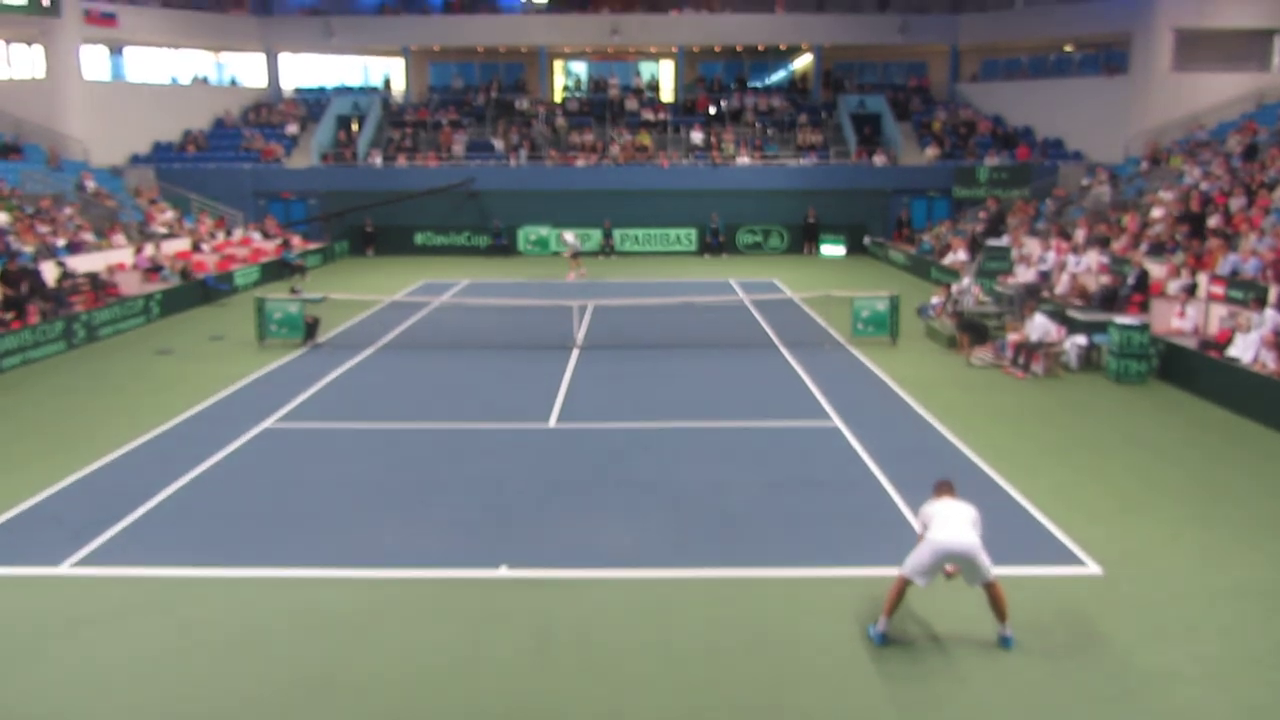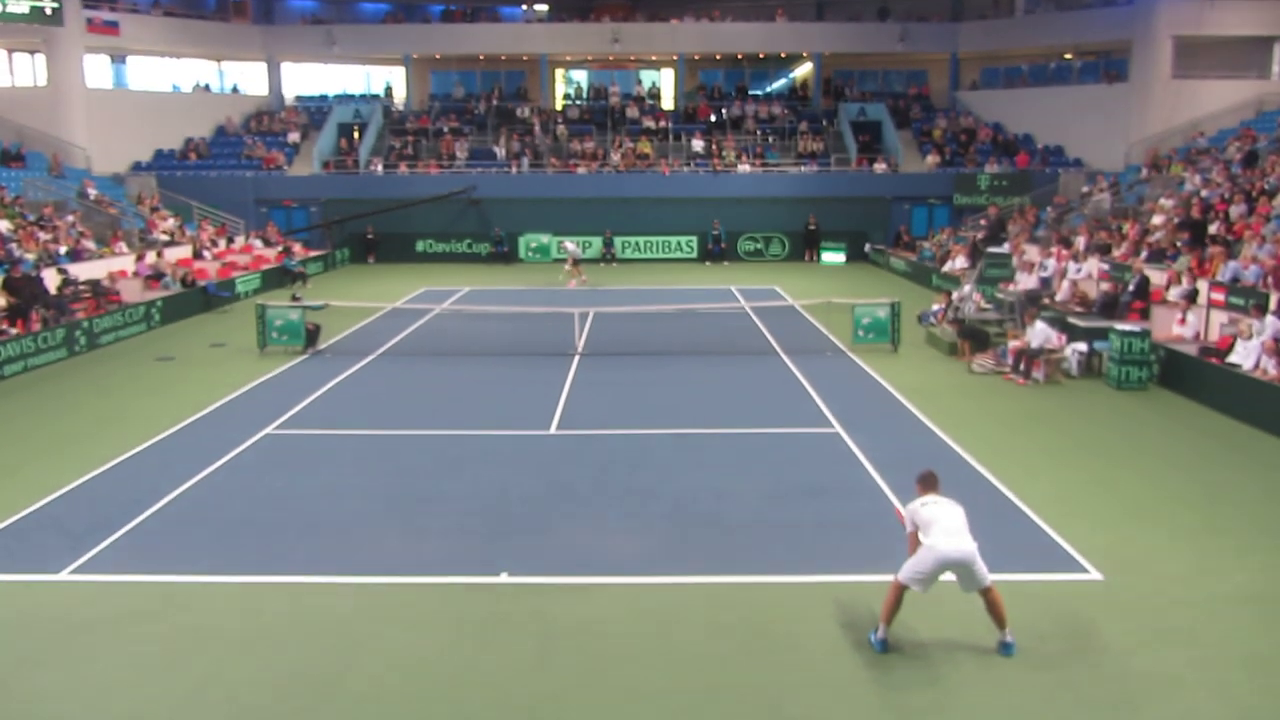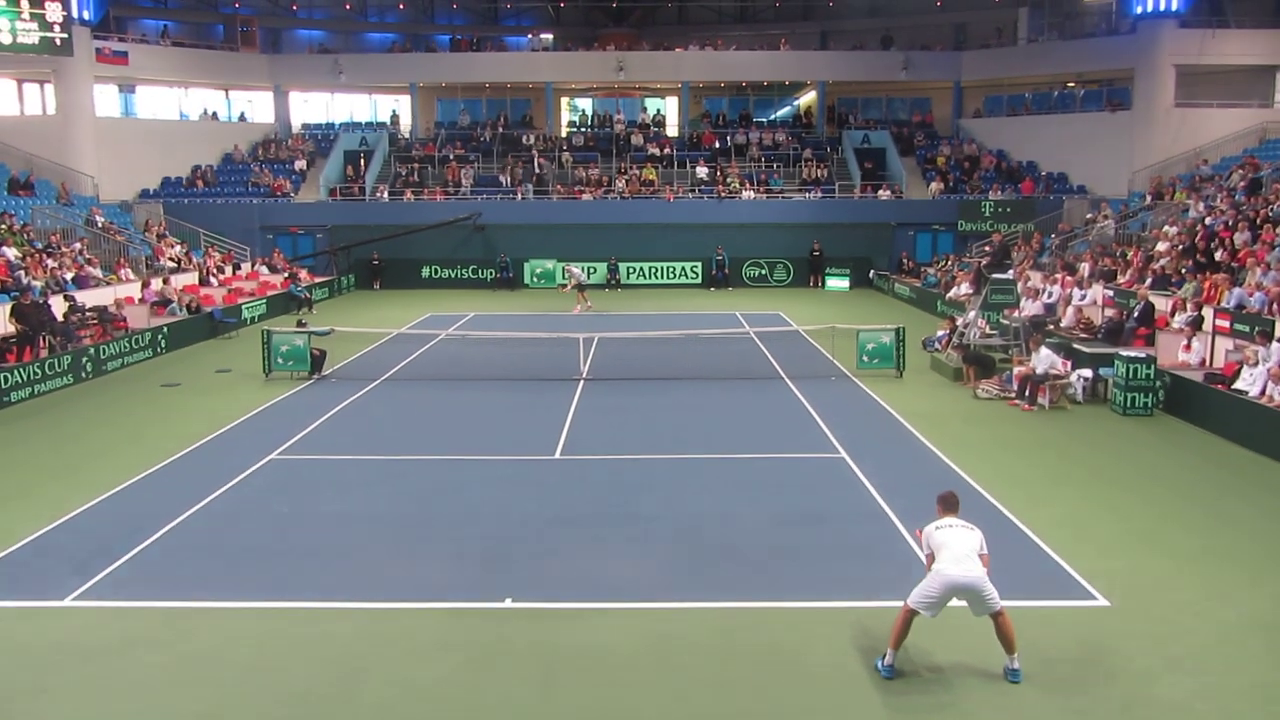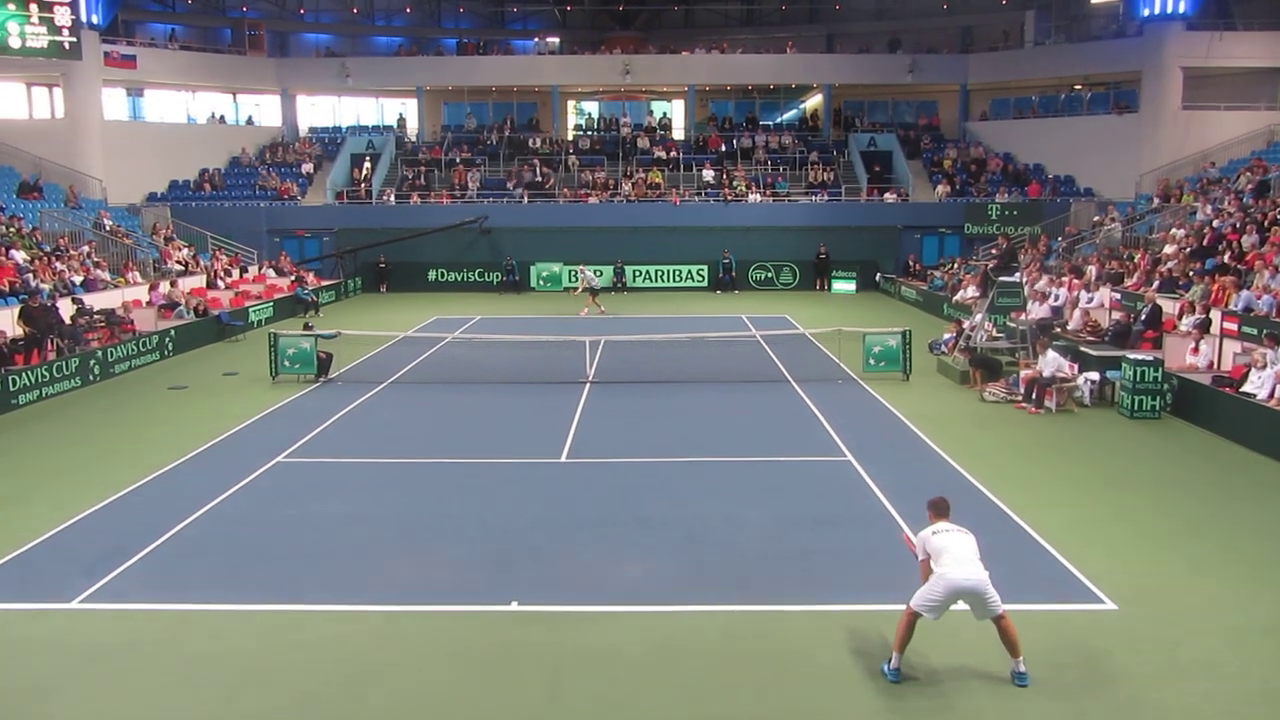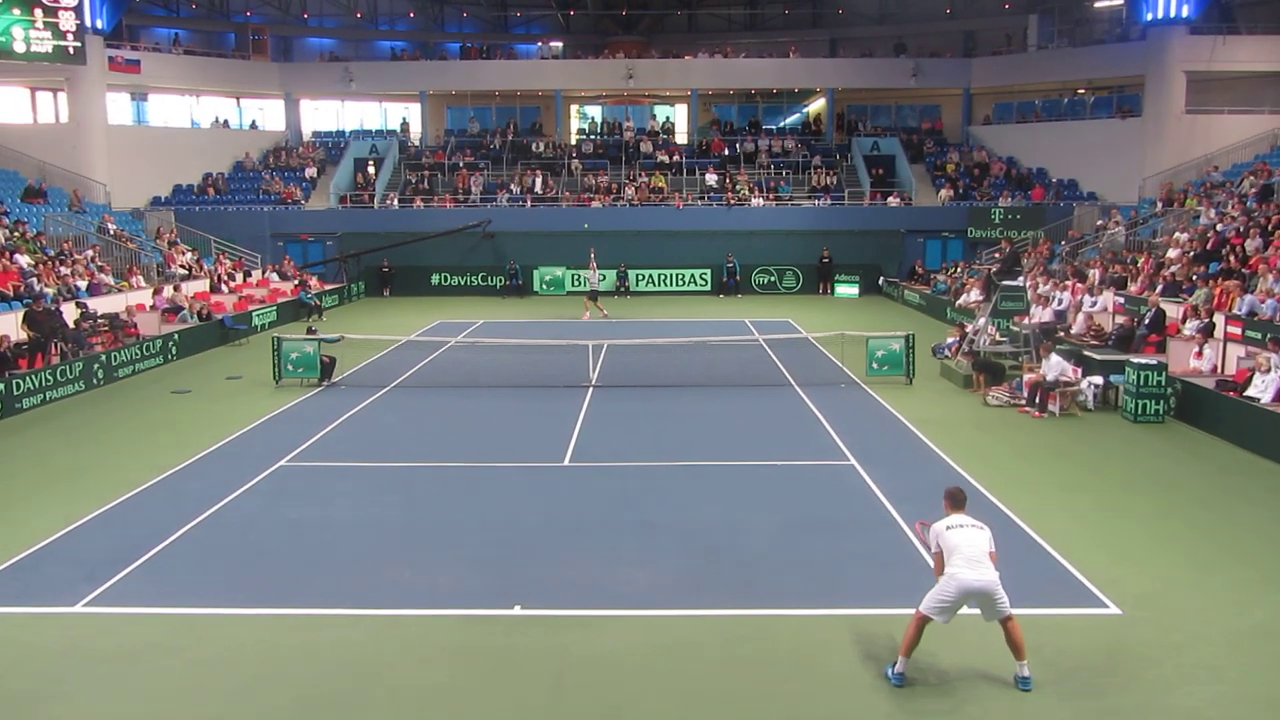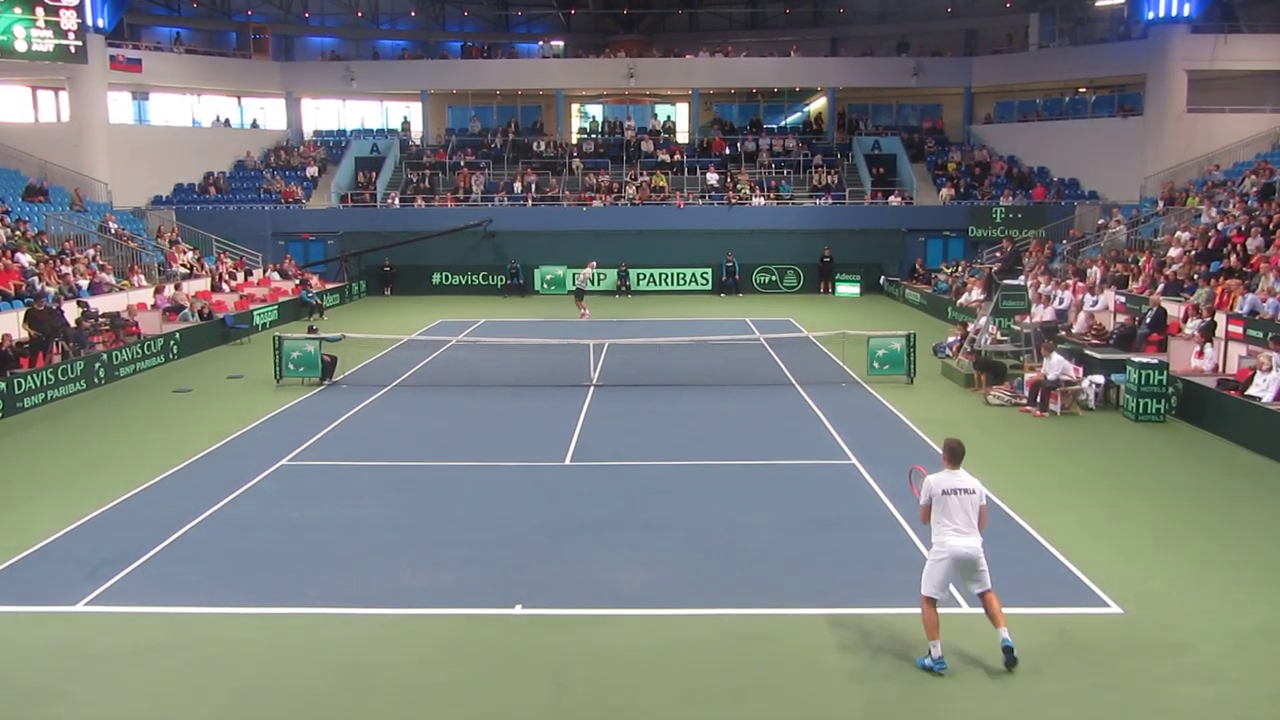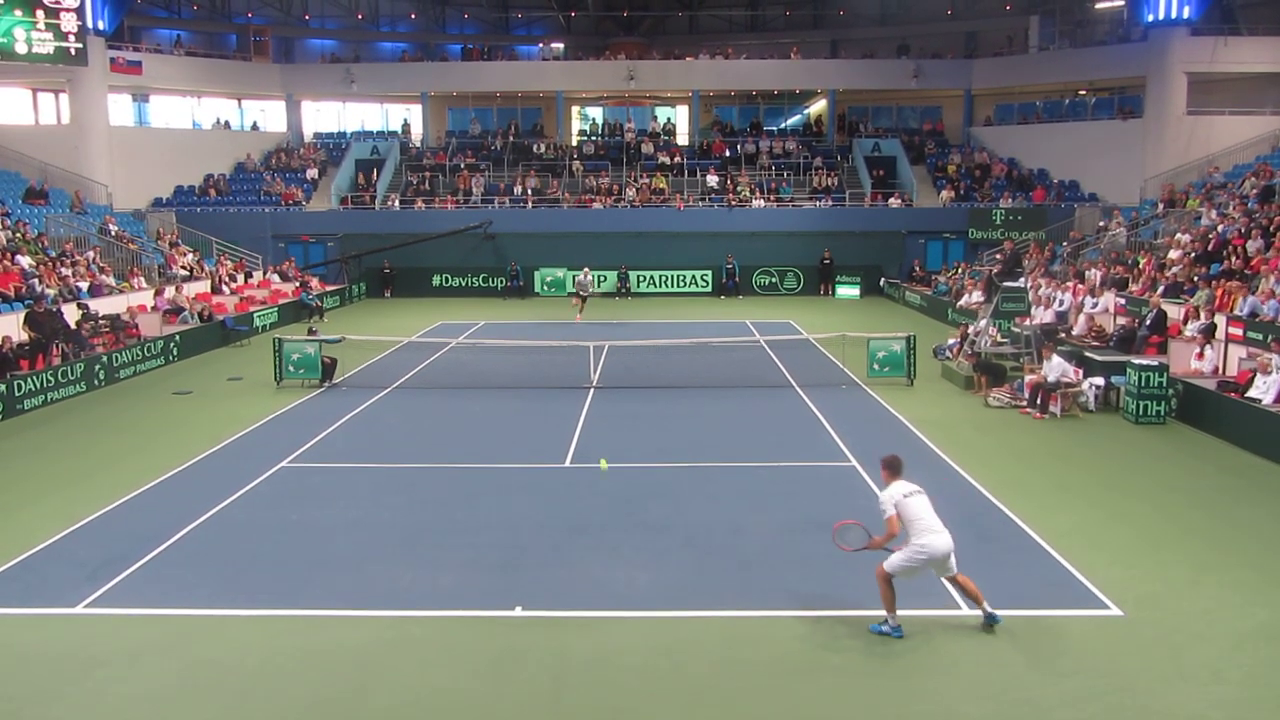
dt=0.7s
person 1, frame 1
left shoulder: (928, 507)
right shoulder: (970, 509)
left elbow: (923, 540)
left wrist: (942, 569)
right wrist: (956, 570)
left hip: (937, 542)
right hip: (968, 544)
left knee: (902, 581)
right knee: (991, 584)
left ankle: (880, 630)
right ankle: (1005, 634)
person 1, frame 2
left shoulder: (913, 507)
right shoulder: (956, 506)
left elbow: (914, 549)
left hip: (935, 550)
right hip: (967, 550)
left knee: (898, 586)
right knee: (987, 590)
left ankle: (880, 637)
right ankle: (1006, 640)
person 1, frame 3
left shoulder: (930, 529)
right shoulder: (975, 530)
left hip: (944, 575)
right hip: (976, 577)
left knee: (907, 611)
right knee: (999, 614)
left ankle: (888, 664)
right ankle: (1013, 666)
person 1, frame 4
left shoulder: (925, 534)
right shoulder: (967, 533)
left elbow: (926, 577)
left hip: (947, 578)
right hip: (978, 579)
left knee: (910, 614)
right knee: (1001, 618)
left ankle: (894, 667)
right ankle: (1020, 670)
person 1, frame 5
left shoulder: (938, 527)
right shoulder: (983, 528)
left elbow: (939, 570)
left hip: (957, 580)
right hip: (989, 580)
left knee: (919, 619)
right knee: (1008, 620)
left ankle: (898, 672)
right ankle: (1024, 675)
person 1, frame 6
left shoulder: (931, 482)
right shoulder: (976, 485)
left elbow: (924, 519)
right elbow: (982, 524)
left hip: (945, 549)
right hip: (973, 547)
left knee: (928, 600)
right knee: (987, 595)
left ankle: (935, 656)
right ankle: (1005, 640)
person 1, frame 7
left shoulder: (887, 495)
right shoulder: (917, 489)
left elbow: (893, 531)
left wrist: (879, 542)
right wrist: (906, 547)
left hip: (925, 546)
right hip: (945, 541)
left knee: (883, 573)
right knee: (953, 576)
left ankle: (892, 624)
right ankle: (988, 613)
